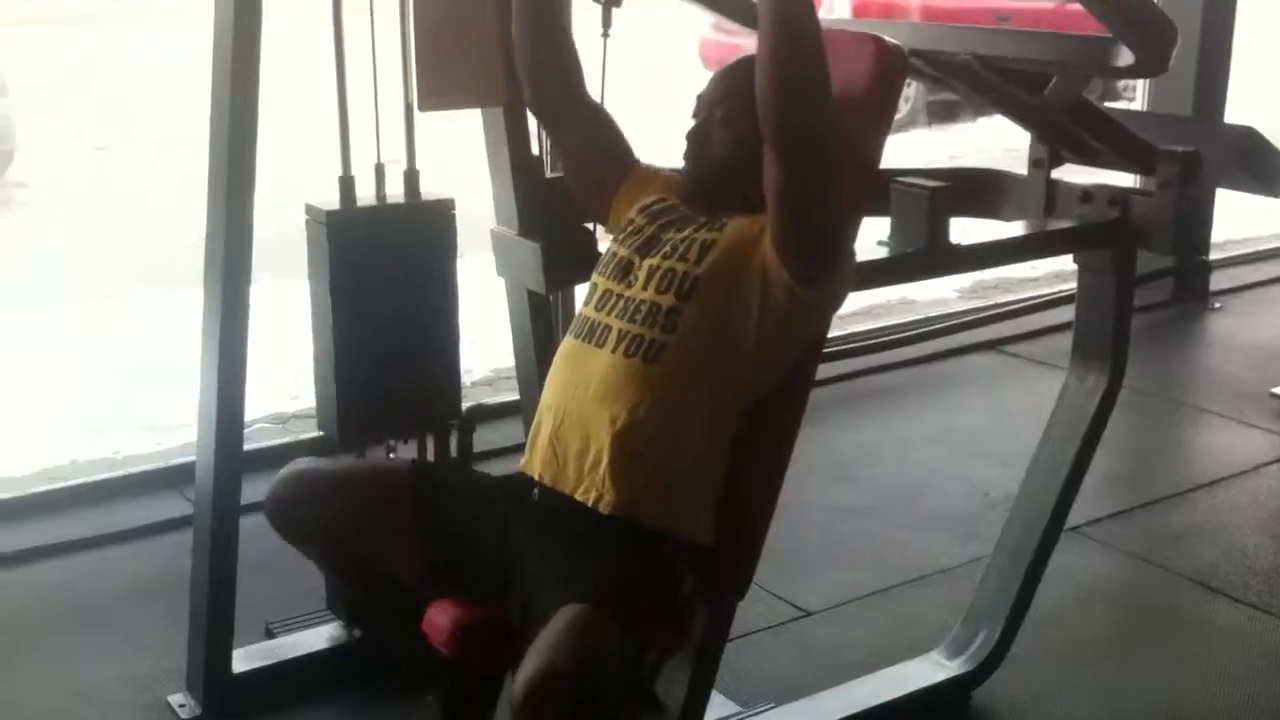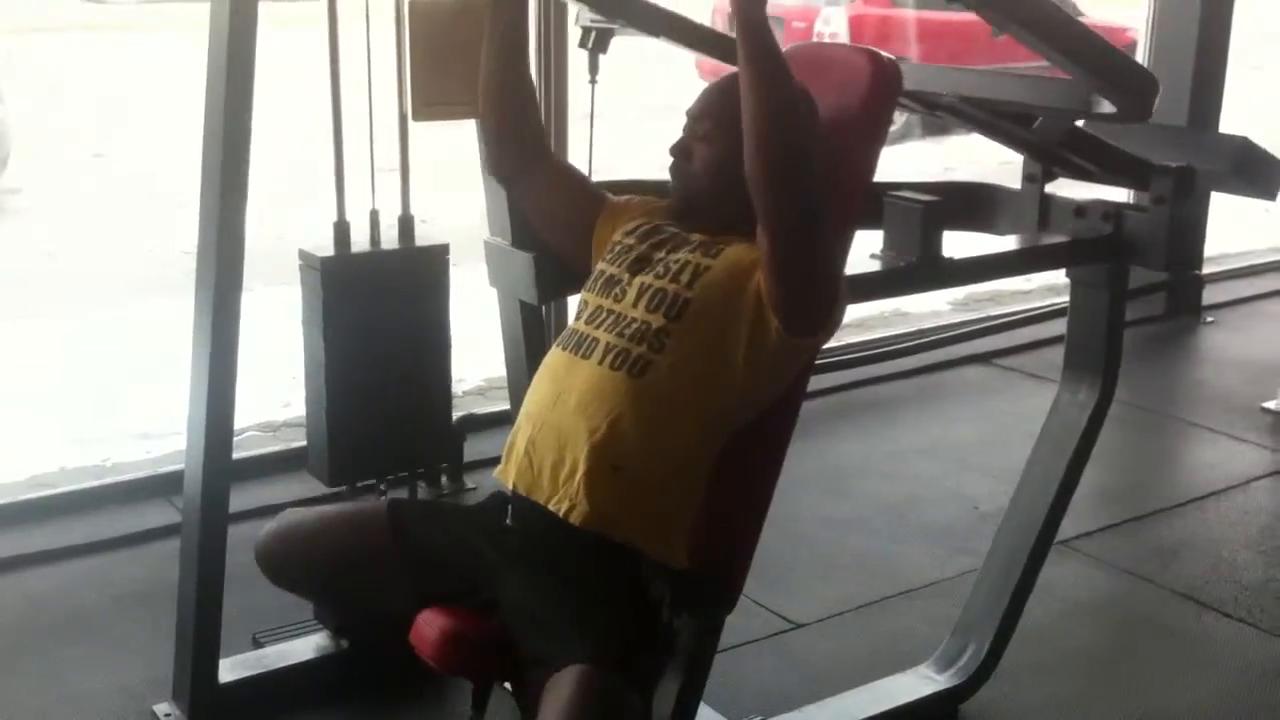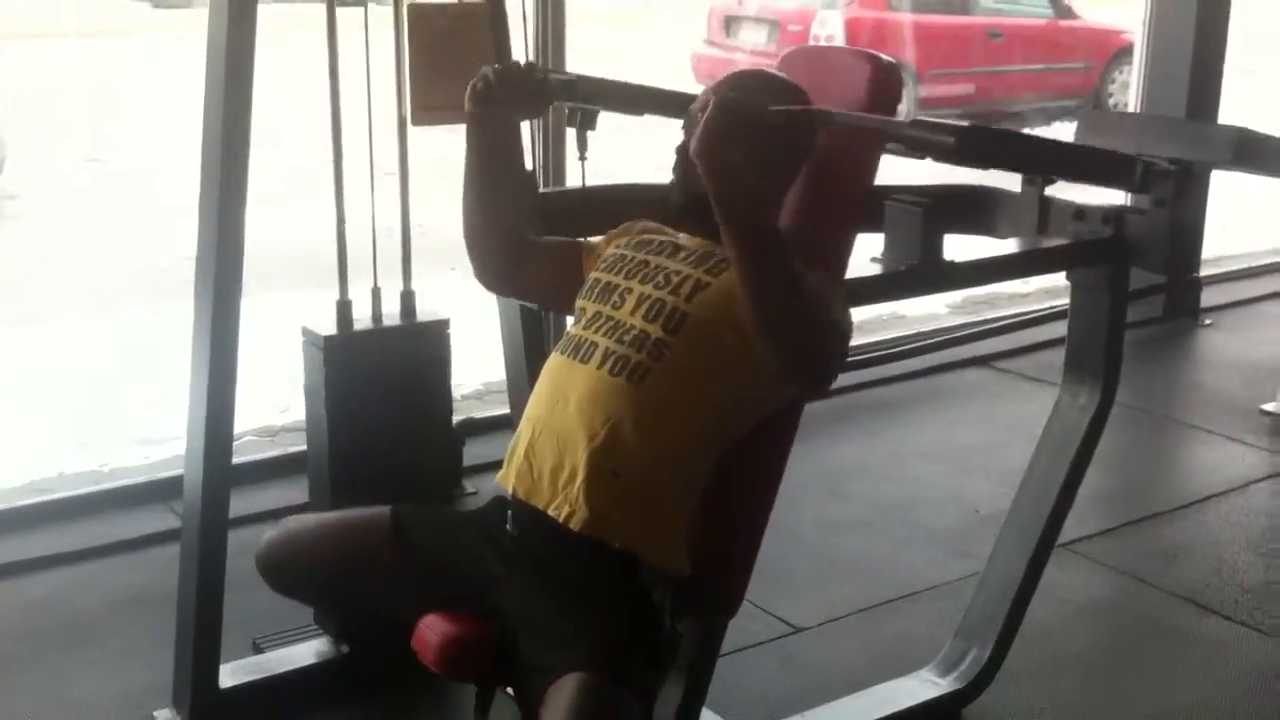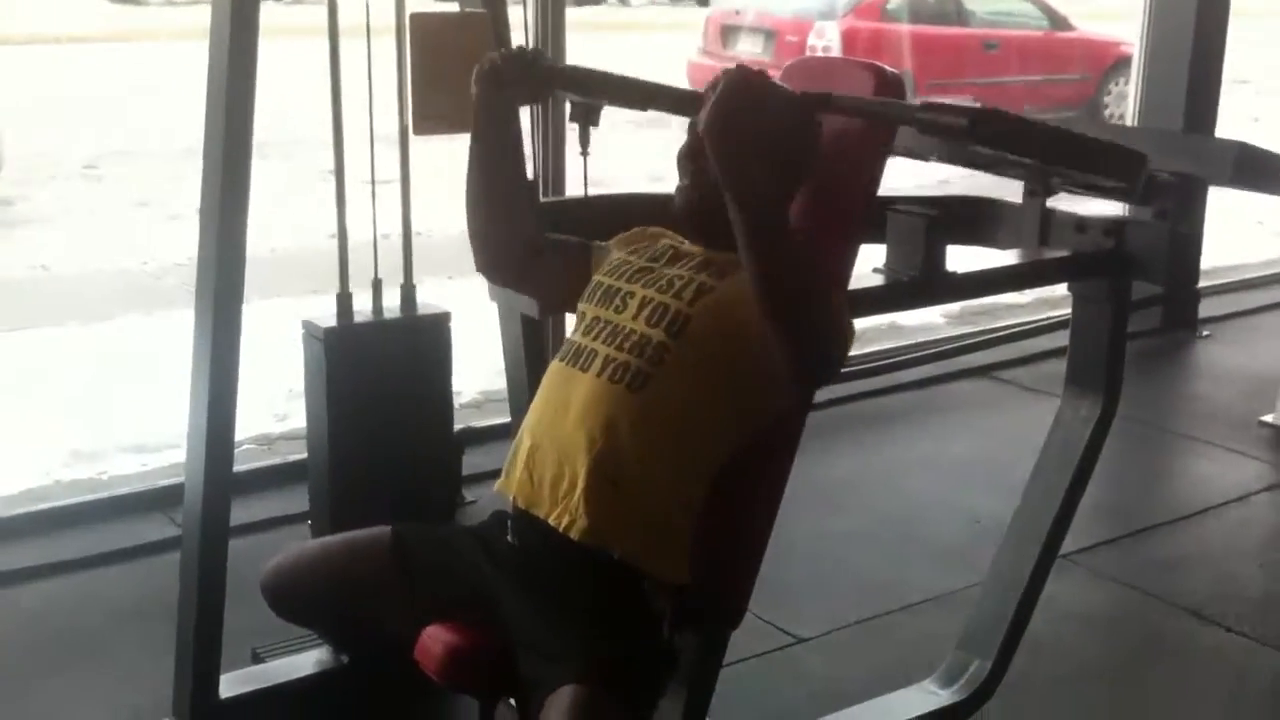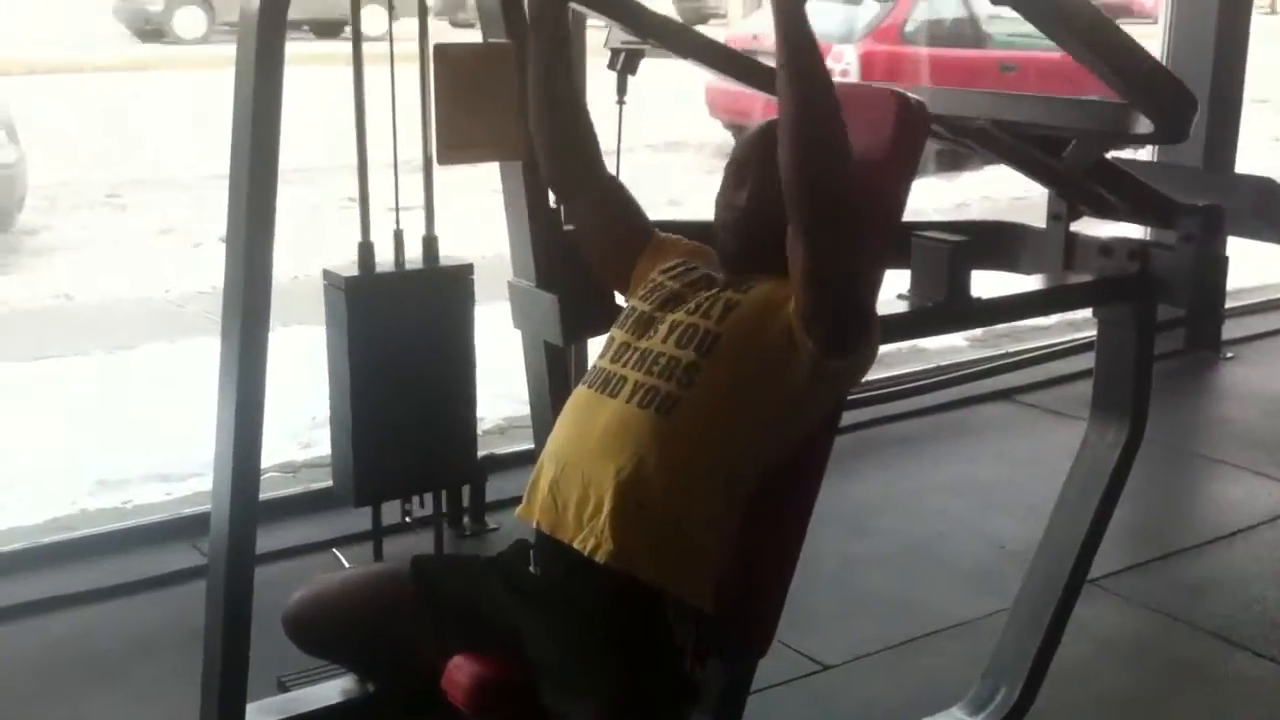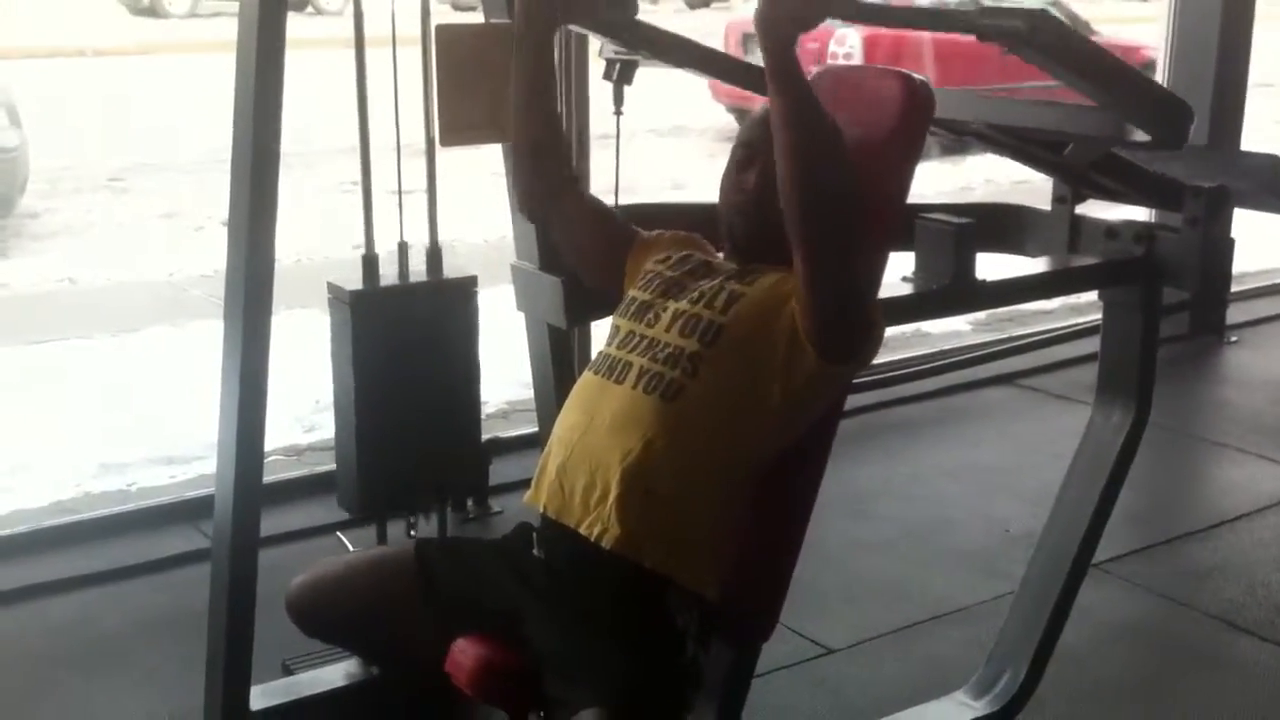
dt=0.7s
person 1, frame 1
left shoulder: (789, 255)
right shoulder: (647, 202)
left elbow: (799, 138)
right elbow: (556, 99)
left hip: (631, 545)
right hip: (526, 501)
right knee: (300, 496)
person 1, frame 2
left shoulder: (777, 284)
right shoulder: (633, 229)
left elbow: (787, 201)
right elbow: (518, 159)
left hip: (610, 565)
right hip: (506, 519)
right knee: (286, 548)
person 1, frame 3
left shoulder: (783, 278)
right shoulder: (635, 240)
left elbow: (807, 369)
right elbow: (503, 262)
left wrist: (726, 181)
right wrist: (490, 127)
left hip: (614, 570)
right hip: (508, 524)
right knee: (288, 552)
person 1, frame 4
left shoulder: (773, 285)
right shoulder: (638, 248)
left elbow: (809, 361)
right elbow: (508, 257)
left wrist: (733, 163)
right wrist: (495, 114)
left hip: (617, 584)
right hip: (511, 538)
right knee: (292, 584)
person 1, frame 5
left shoulder: (811, 326)
right shoulder: (666, 269)
left elbow: (820, 209)
right elbow: (573, 172)
left hip: (639, 609)
right hip: (535, 565)
right knee: (312, 616)
person 1, frame 6
left shoulder: (813, 314)
right shoulder: (667, 260)
left elbow: (825, 231)
right elbow: (547, 194)
left hip: (642, 597)
right hip: (537, 549)
right knee: (315, 599)
